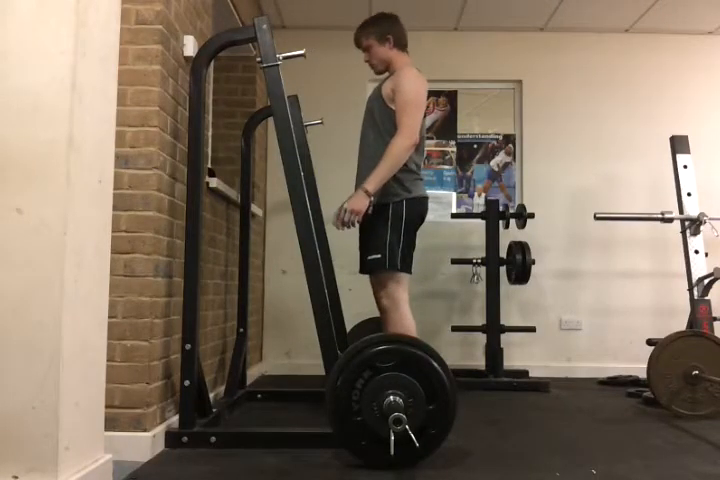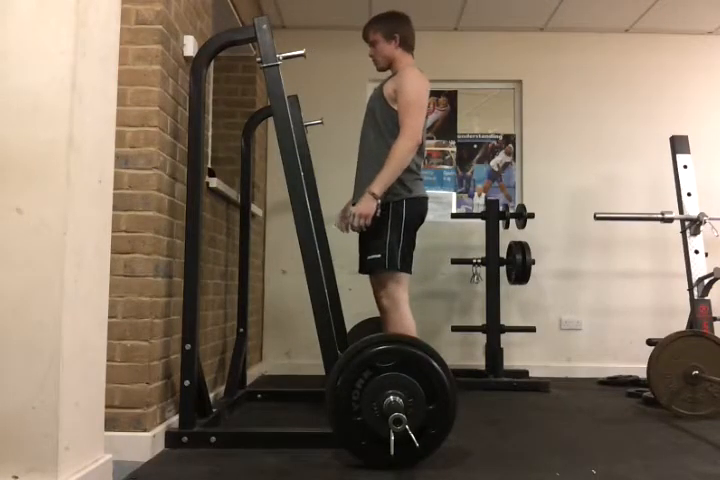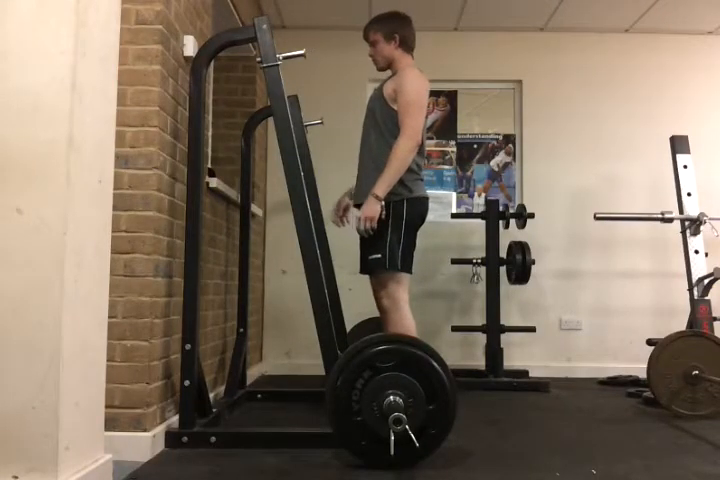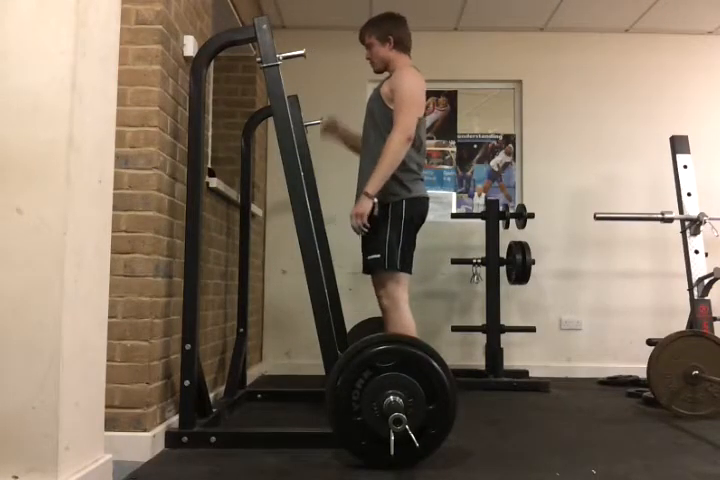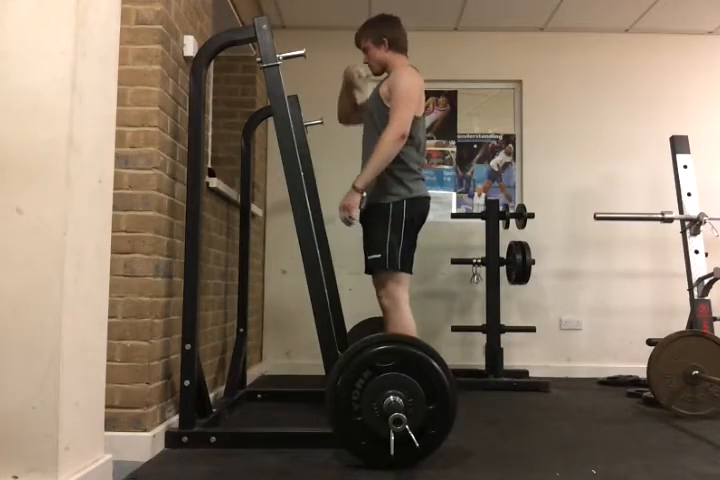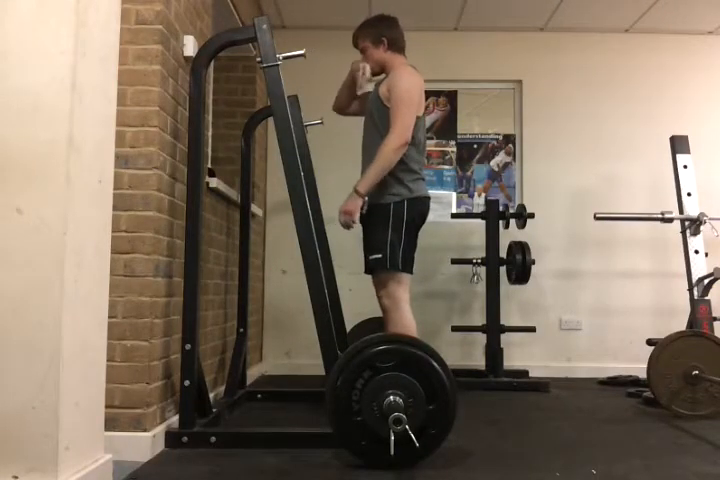
dt=0.2s
person 1, frame 1
left shoulder: (408, 77)
right shoulder: (392, 84)
left elbow: (407, 138)
left wrist: (364, 191)
right wrist: (359, 197)
left hip: (396, 201)
right hip: (384, 202)
left knee: (392, 295)
right knee: (386, 296)
person 1, frame 2
left shoulder: (410, 79)
right shoulder: (393, 84)
left elbow: (410, 139)
left wrist: (371, 194)
right wrist: (357, 199)
left hip: (396, 201)
right hip: (383, 202)
left knee: (393, 295)
right knee: (386, 295)
person 1, frame 3
left shoulder: (410, 78)
right shoulder: (393, 85)
left elbow: (410, 139)
left wrist: (376, 196)
right wrist: (352, 194)
left hip: (396, 201)
right hip: (384, 202)
left knee: (393, 295)
right knee: (386, 295)
person 1, frame 4
left shoulder: (406, 78)
right shoulder: (393, 84)
left elbow: (402, 136)
left wrist: (368, 194)
right wrist: (340, 133)
left hip: (396, 201)
right hip: (386, 201)
left knee: (393, 293)
right knee: (387, 293)
person 1, frame 5
left shoulder: (405, 77)
right shoulder: (391, 85)
left elbow: (397, 133)
right elbow: (347, 116)
left wrist: (357, 187)
right wrist: (347, 84)
left hip: (398, 200)
right hip: (387, 201)
left knee: (393, 293)
right knee: (388, 294)
person 1, frame 6
left shoulder: (404, 77)
right shoulder: (387, 86)
left elbow: (399, 138)
right elbow: (341, 106)
left wrist: (357, 191)
right wrist: (353, 76)
left hip: (398, 201)
right hip: (387, 201)
left knee: (393, 293)
right knee: (388, 294)
